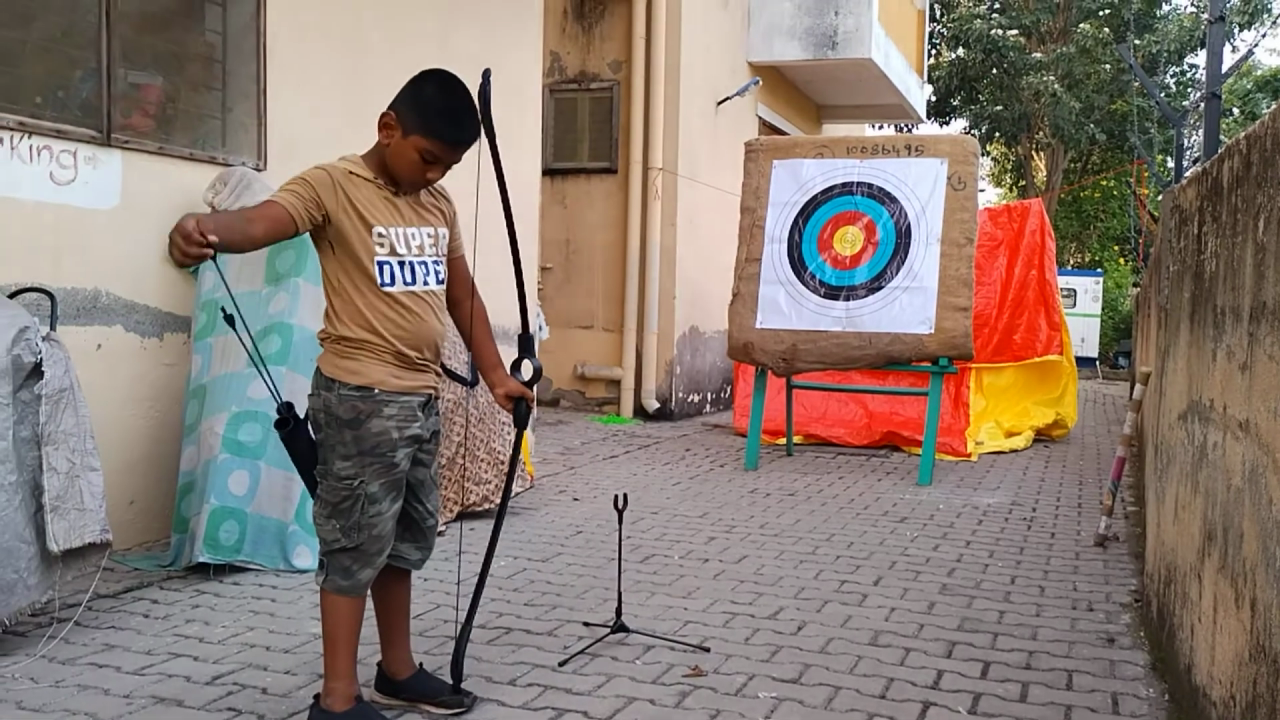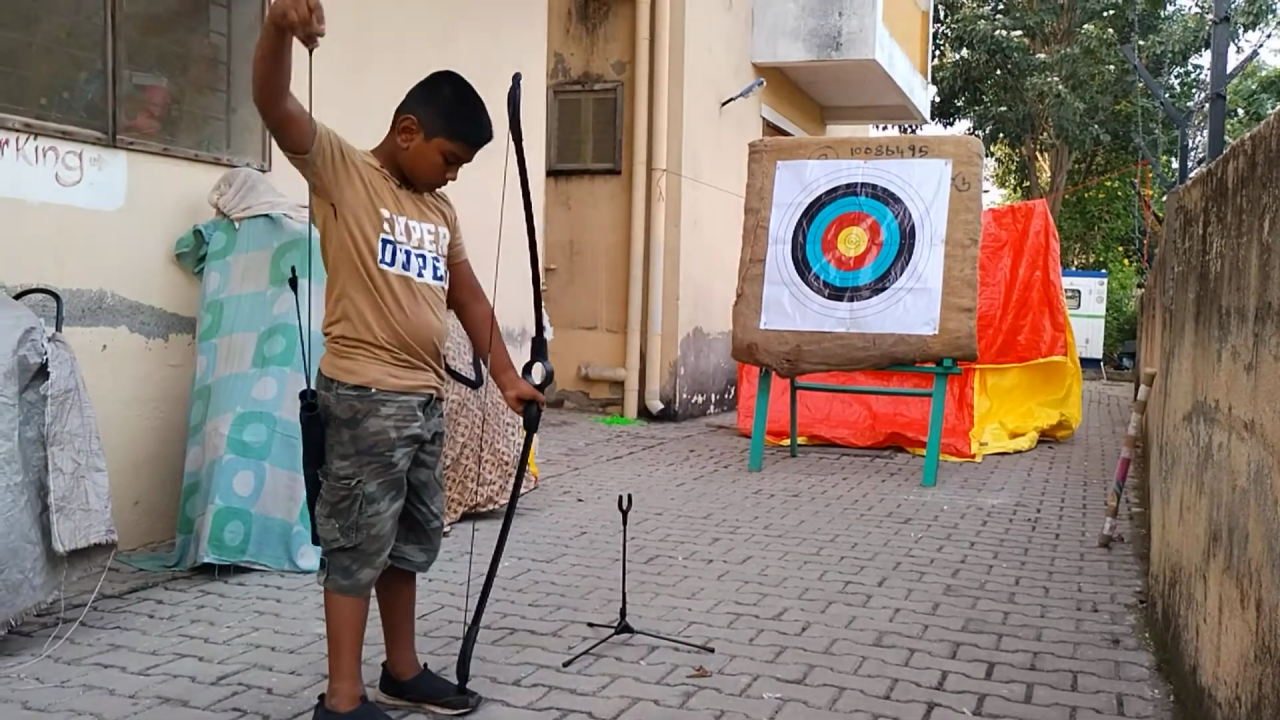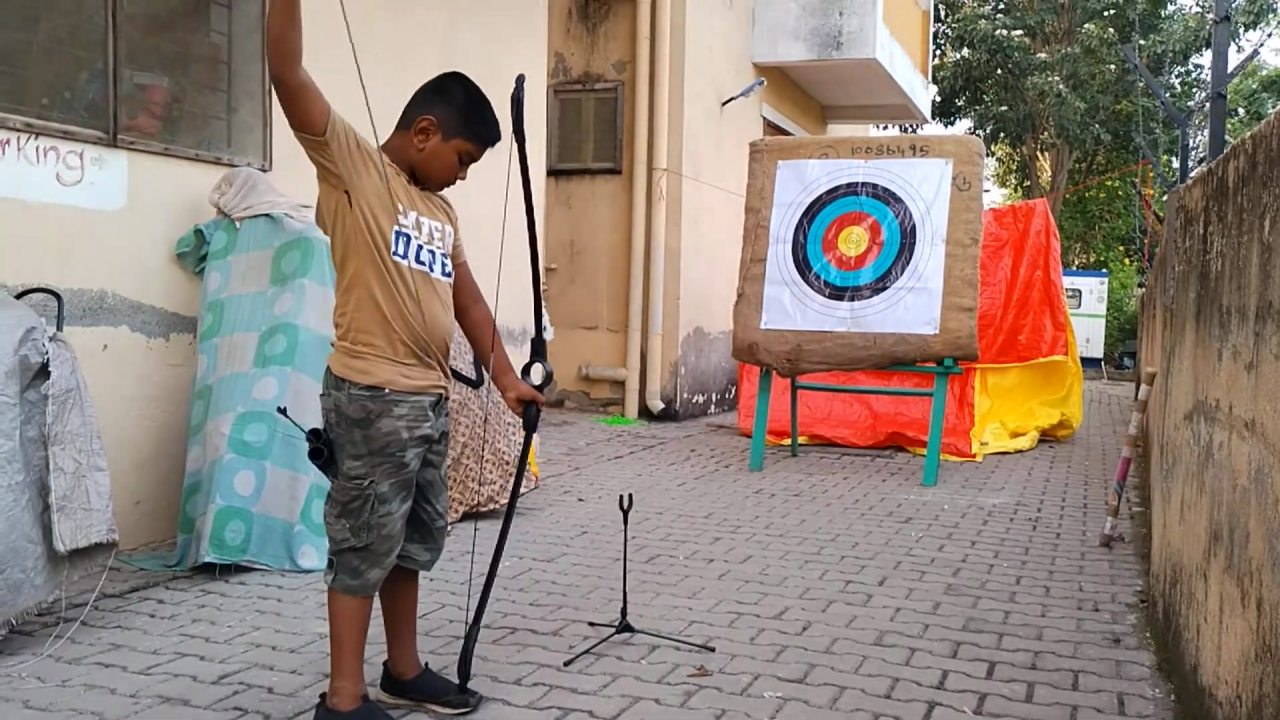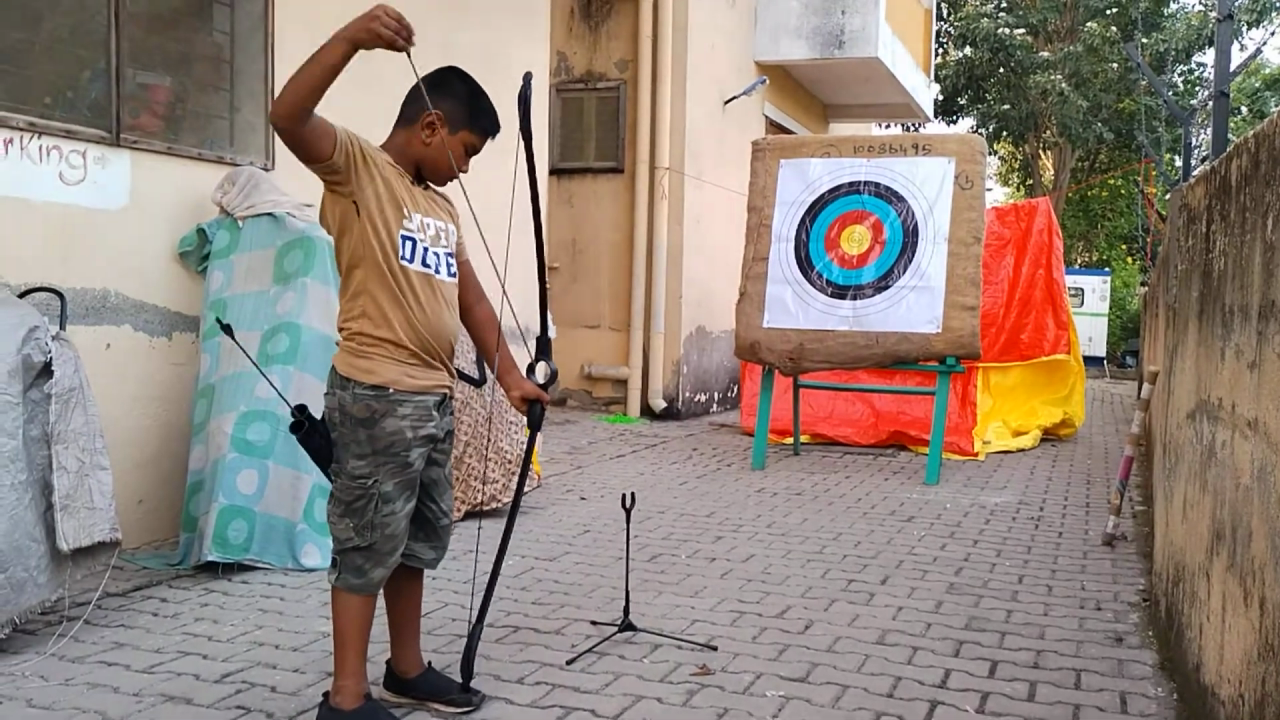
dt=0.5s
person 1, frame 1
left shoulder: (439, 205)
right shoulder: (332, 185)
left elbow: (462, 296)
right elbow: (259, 222)
left wrist: (496, 377)
right wrist: (206, 227)
left hip: (420, 397)
right hip: (359, 398)
left knee: (404, 542)
right knee: (356, 544)
person 1, frame 2
left shoulder: (440, 210)
right shoulder: (340, 171)
left elbow: (468, 296)
right elbow: (274, 106)
left wrist: (506, 376)
left hip: (425, 400)
right hip: (363, 398)
left knee: (410, 542)
right knee: (357, 545)
person 1, frame 3
left shoulder: (439, 208)
right shoulder: (350, 163)
left elbow: (467, 297)
right elbow: (287, 74)
left wrist: (505, 376)
left hip: (430, 397)
right hip: (371, 396)
left knee: (412, 543)
right knee: (364, 544)
person 1, frame 4
left shoulder: (440, 206)
right shoulder: (357, 167)
left elbow: (471, 295)
right elbow: (288, 119)
left wrist: (509, 376)
left hip: (434, 398)
right hip: (376, 397)
left knee: (417, 541)
right knee: (367, 545)
